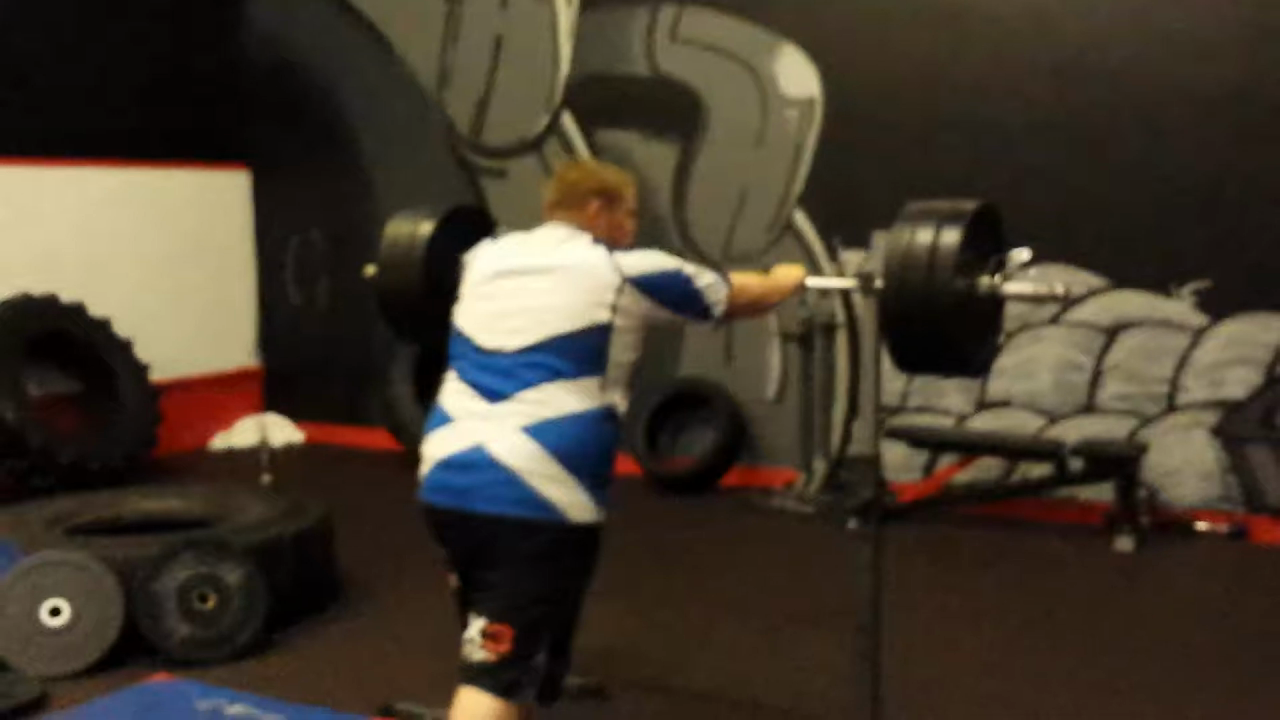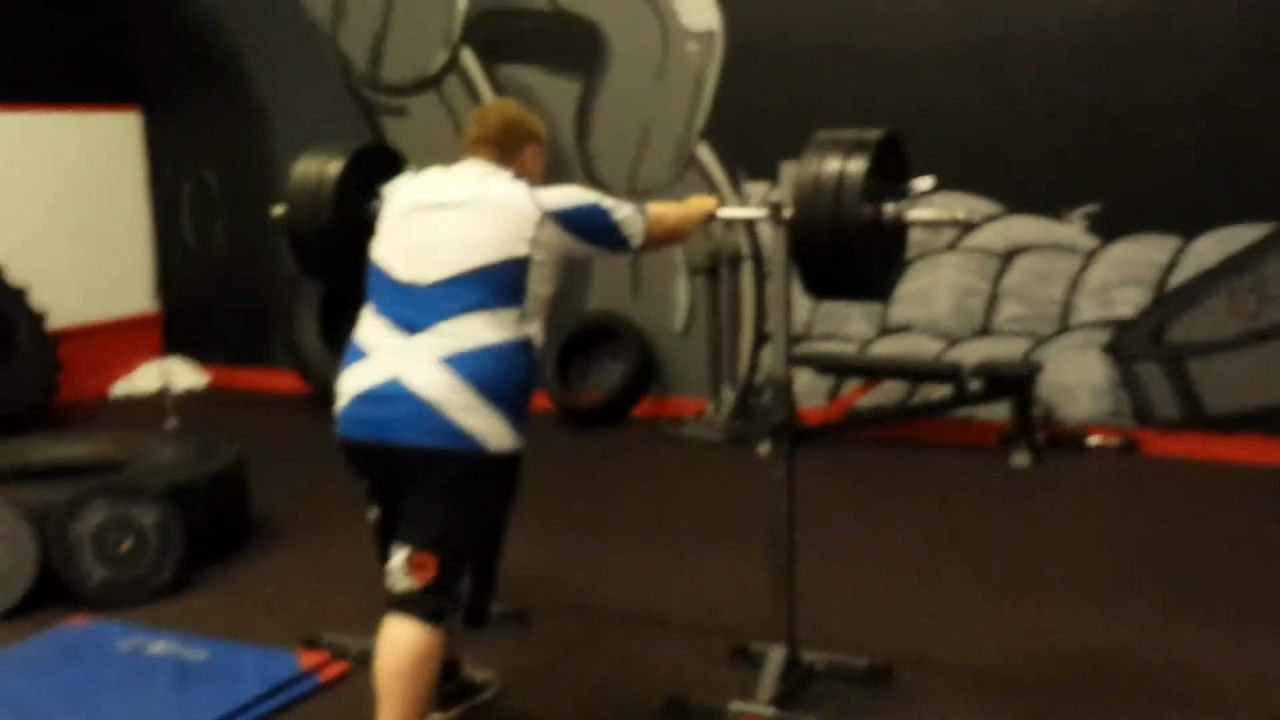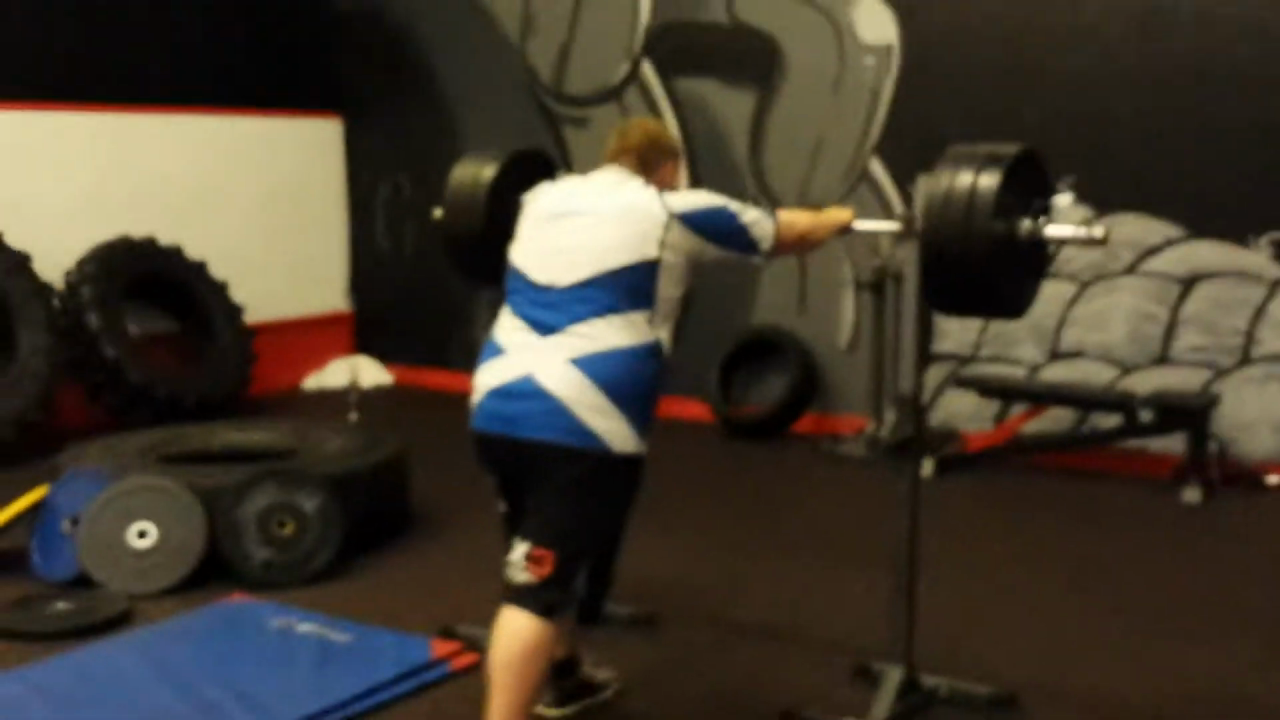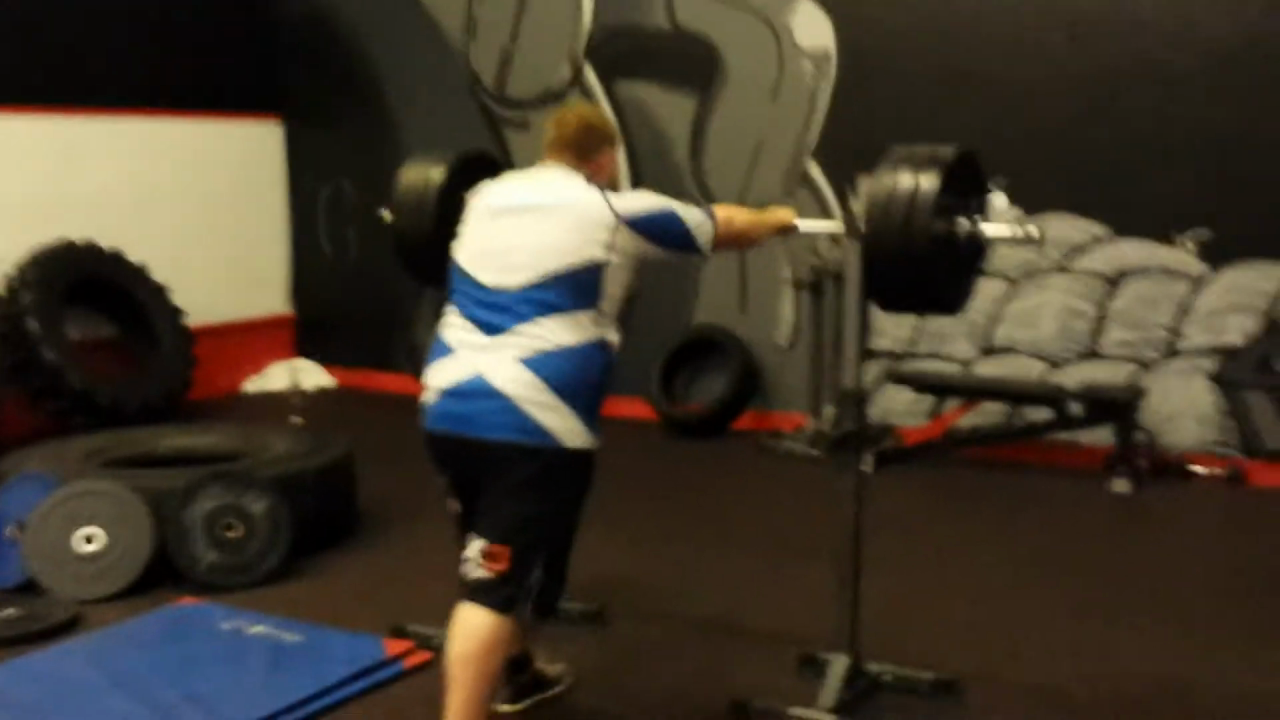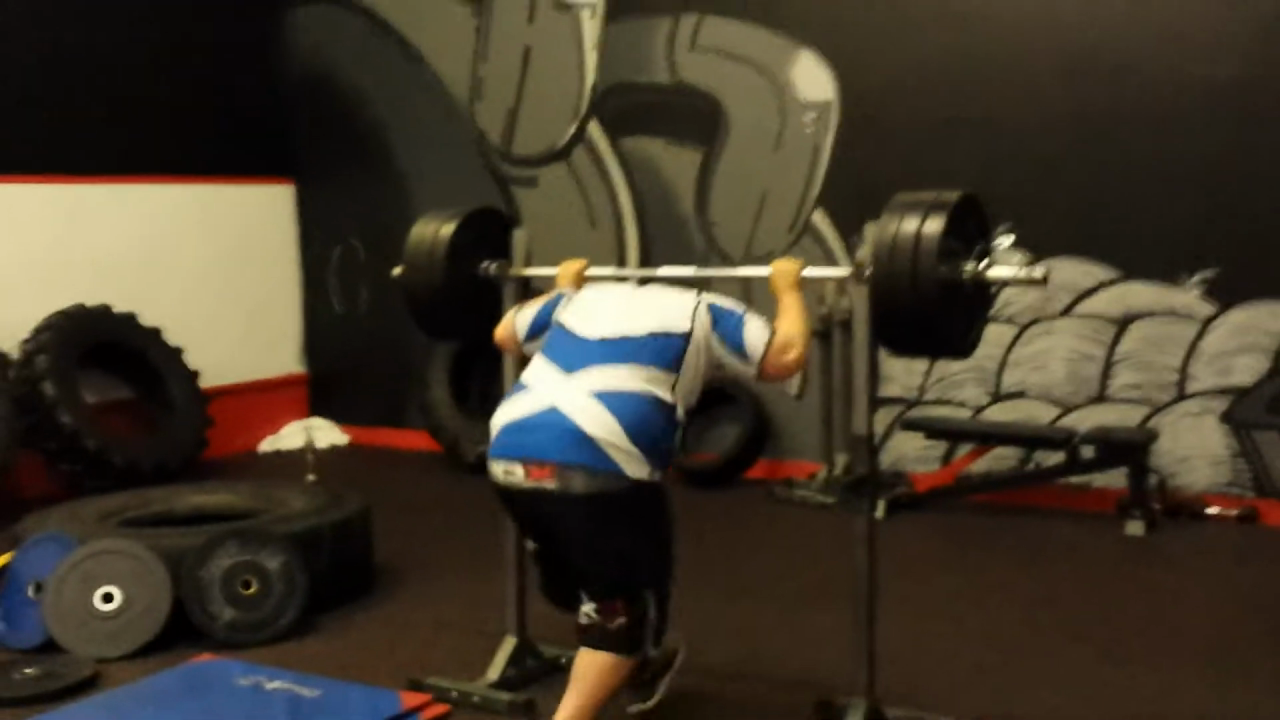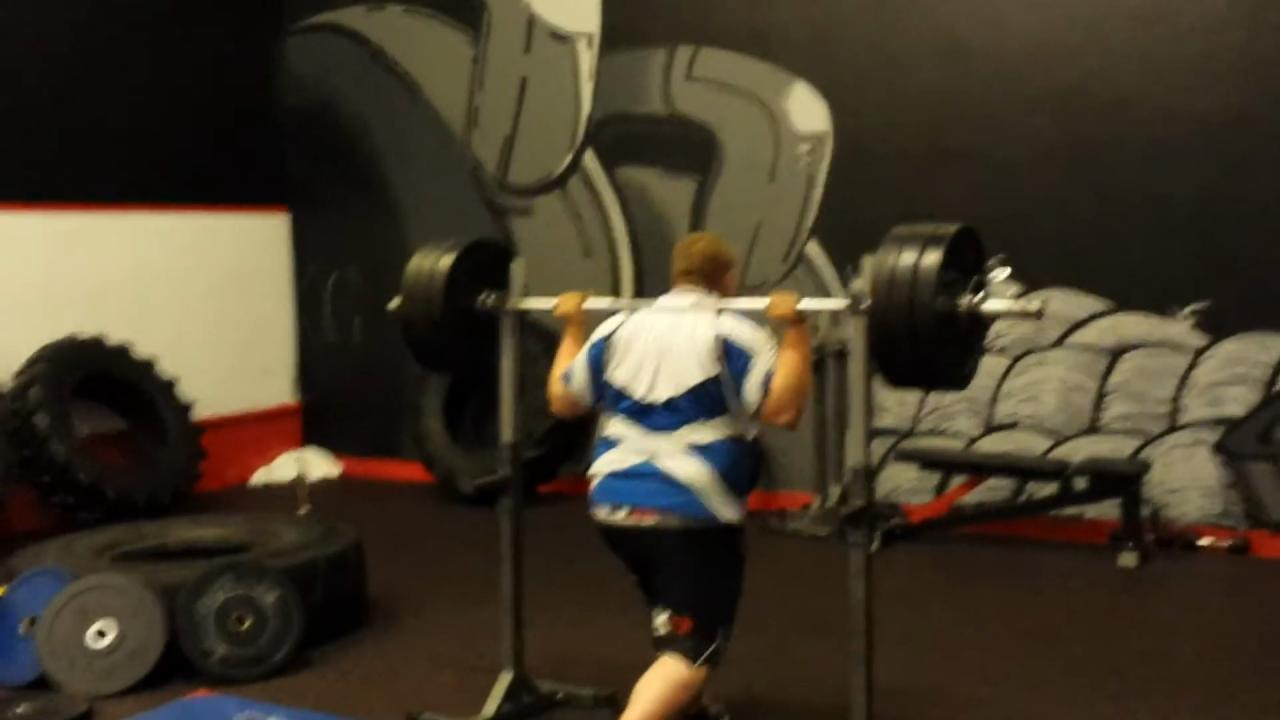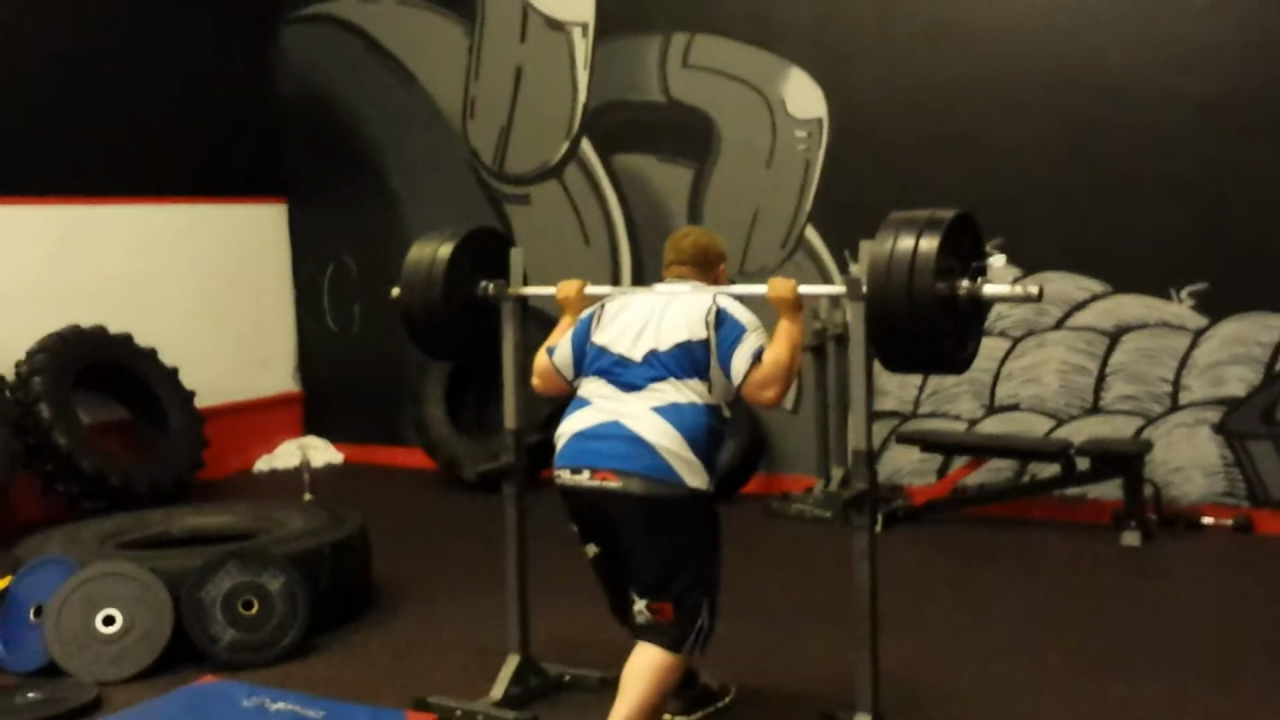
dt=0.7s
person 1, frame 1
left shoulder: (487, 256)
right shoulder: (623, 273)
right elbow: (739, 297)
right wrist: (785, 280)
left hip: (446, 480)
right hip: (534, 496)
left knee: (499, 639)
right knee: (496, 667)
person 1, frame 2
left shoulder: (405, 192)
right shoulder: (542, 208)
right elbow: (653, 226)
right wrist: (699, 208)
left hip: (362, 413)
right hip: (451, 426)
left knee: (423, 567)
right knee: (419, 593)
person 1, frame 3
left shoulder: (544, 199)
right shoulder: (672, 212)
right elbow: (785, 231)
right wrist: (836, 220)
left hip: (497, 408)
right hip: (579, 423)
left knee: (554, 556)
right knee: (537, 585)
person 1, frame 4
left shoulder: (485, 197)
right shoulder: (611, 215)
right elbow: (722, 230)
right wrist: (775, 220)
left hip: (448, 408)
right hip: (531, 421)
left knee: (506, 560)
right knee: (496, 583)
person 1, frame 5
left shoulder: (587, 297)
right shoulder: (704, 314)
left elbow: (506, 334)
right elbow: (785, 357)
left wrist: (563, 287)
right wrist: (787, 289)
left hip: (511, 454)
right hip: (596, 466)
left knee: (580, 587)
right knee: (624, 613)
left ankle: (640, 672)
person 1, frame 6
left shoulder: (616, 328)
right shoulder: (731, 333)
left elbow: (563, 401)
right elbow: (783, 409)
left wrist: (572, 329)
right wrist: (794, 331)
left hip: (613, 503)
right hip: (691, 511)
left knee: (680, 615)
right knee: (690, 647)
person 1, frame 7
left shoulder: (608, 309)
right shoulder: (721, 311)
left elbow: (543, 378)
right elbow: (767, 387)
left wrist: (570, 313)
right wrist: (789, 314)
left hip: (576, 470)
right hip: (657, 478)
left knee: (646, 600)
right knee: (672, 620)
